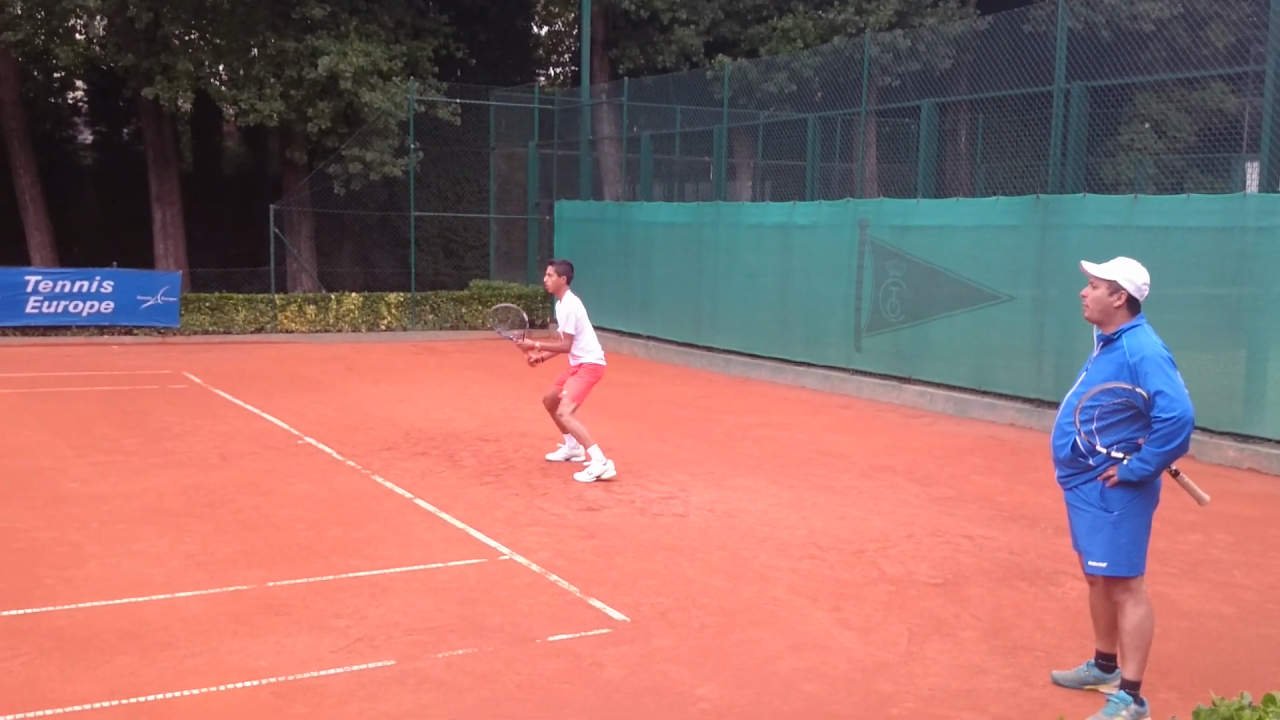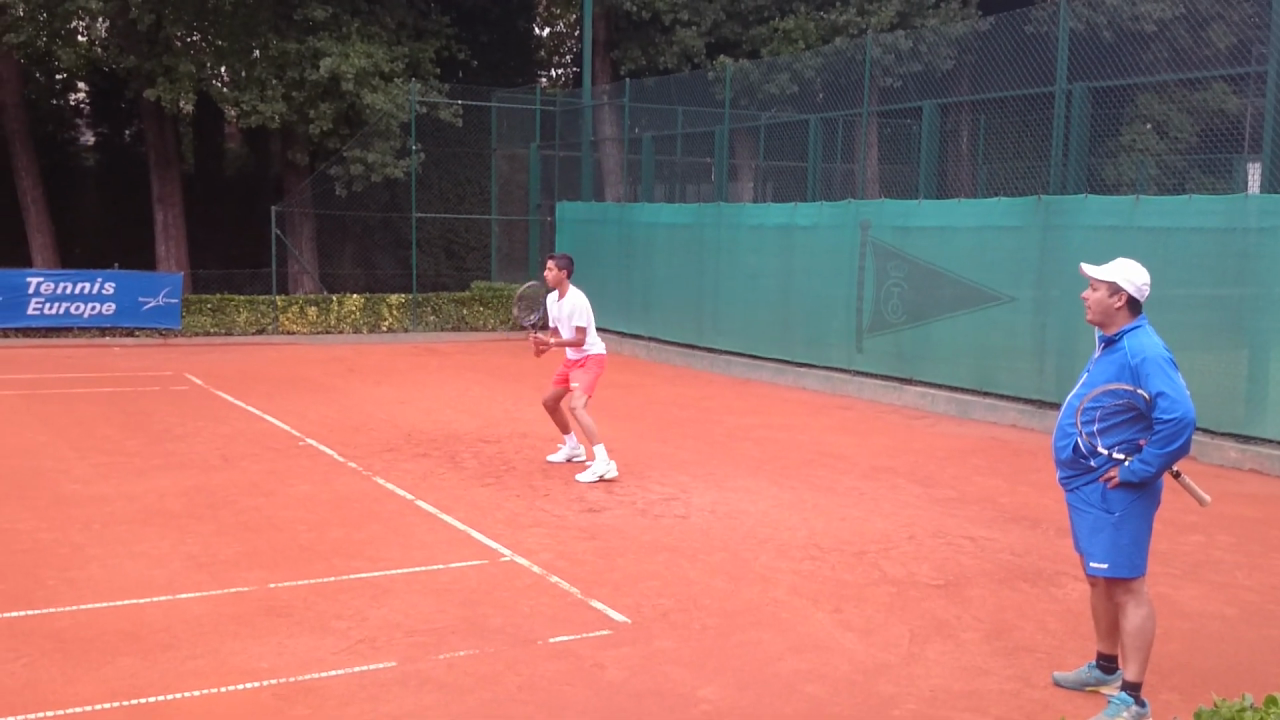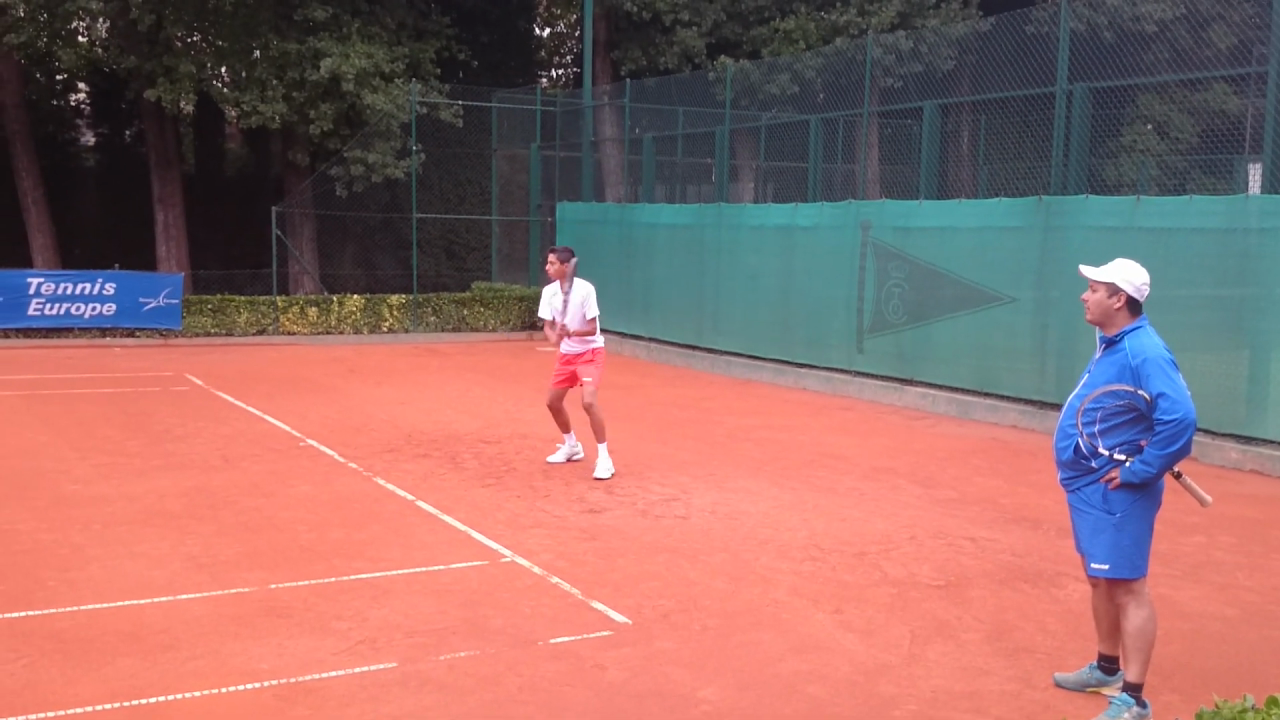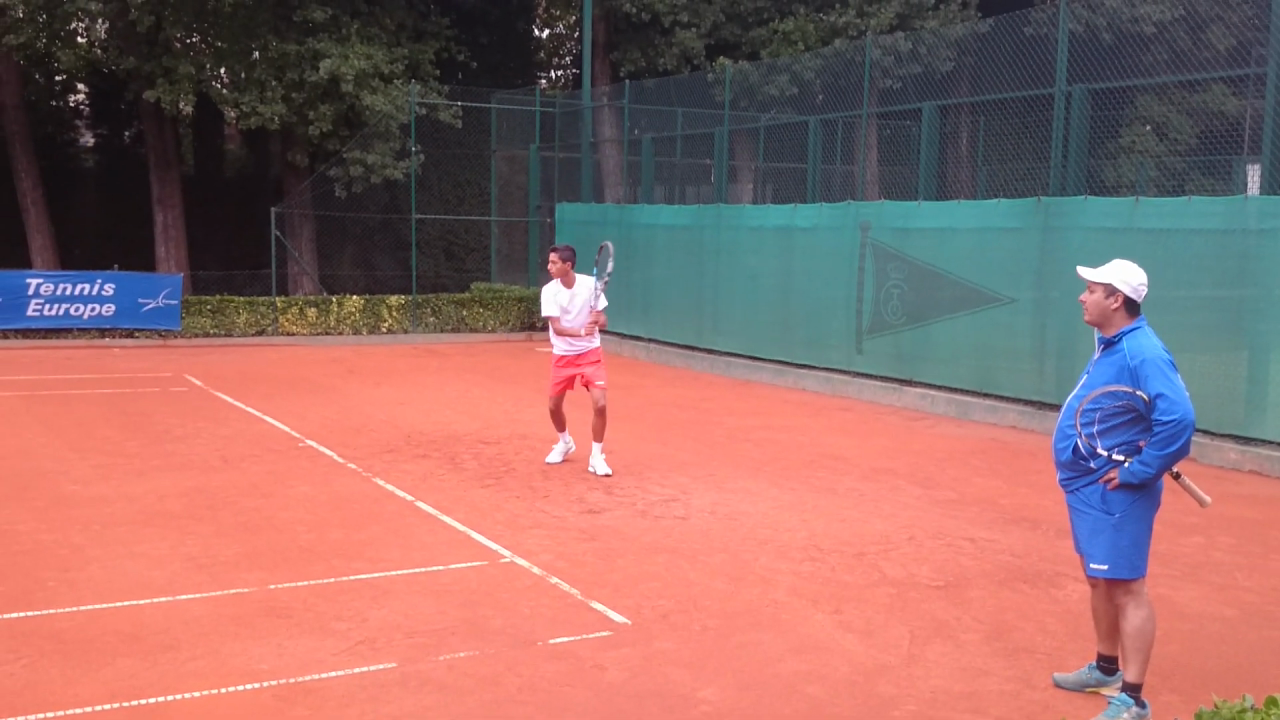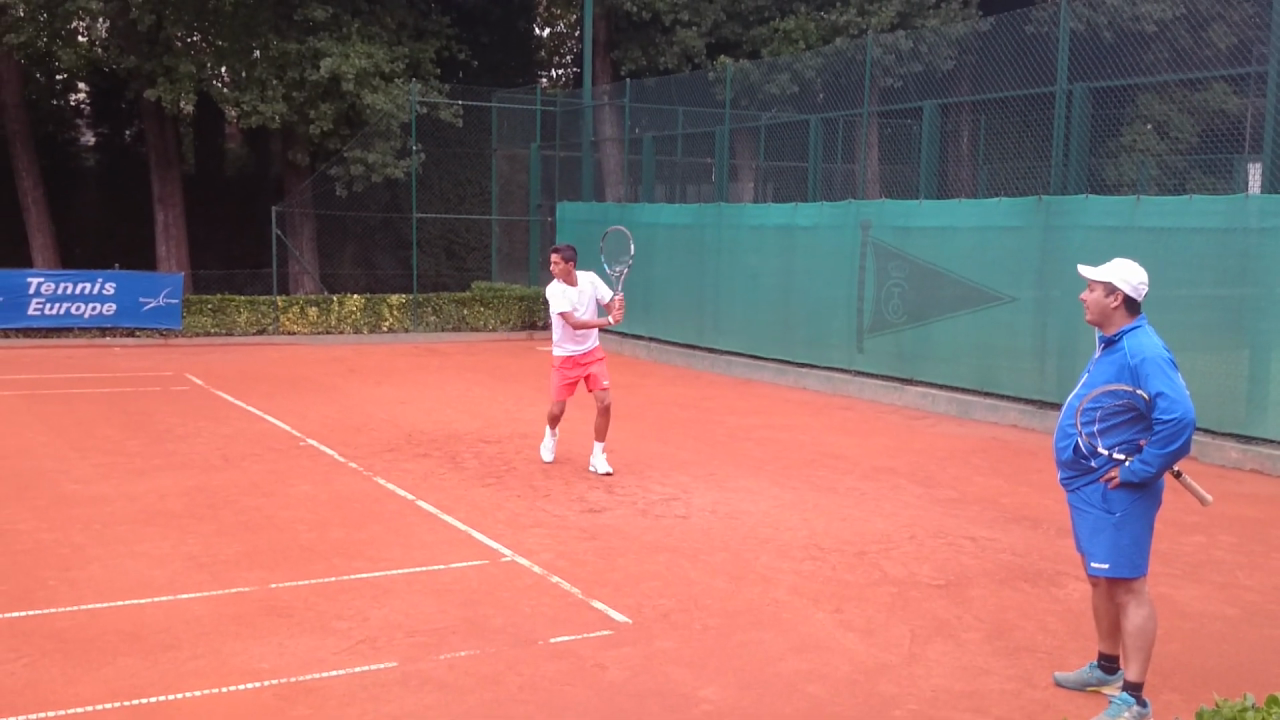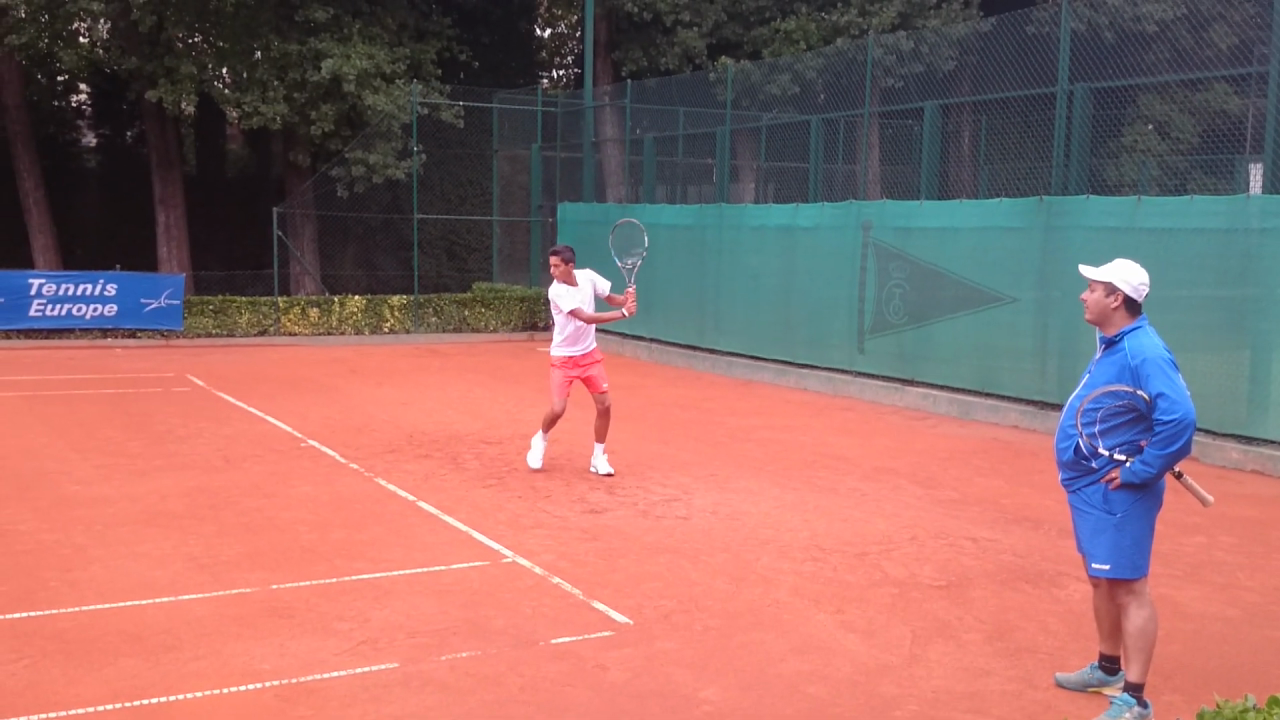
dt=0.1s
person 1, frame 1
left shoulder: (1142, 350)
right shoulder: (1107, 344)
left elbow: (1177, 417)
left wrist: (1136, 469)
left hip: (1113, 491)
right hip: (1086, 485)
left knee: (1124, 587)
right knee: (1098, 579)
right ankle: (1105, 666)
person 1, frame 2
left shoulder: (1143, 351)
right shoulder: (1109, 345)
left elbow: (1178, 417)
left wrist: (1137, 470)
left hip: (1114, 492)
right hip: (1087, 485)
left knee: (1126, 588)
right knee: (1099, 580)
right ankle: (1106, 668)
person 1, frame 3
left shoulder: (1144, 353)
right shoulder: (1110, 346)
left elbow: (1179, 419)
left wrist: (1138, 472)
left hip: (1114, 493)
right hip: (1089, 487)
left knee: (1127, 589)
right knee: (1101, 582)
right ankle: (1107, 669)
person 1, frame 4
left shoulder: (1143, 353)
right shoulder: (1109, 347)
left elbow: (1178, 420)
left wrist: (1137, 472)
left hip: (1114, 495)
right hip: (1088, 487)
left knee: (1125, 590)
right knee: (1100, 582)
right ankle: (1106, 669)
person 1, frame 5
left shoulder: (1143, 351)
right shoulder: (1110, 345)
left elbow: (1178, 418)
left wrist: (1137, 471)
left hip: (1114, 492)
right hip: (1089, 486)
left knee: (1126, 588)
right knee: (1101, 580)
right ankle: (1107, 668)
person 1, frame 6
left shoulder: (1144, 352)
right shoulder: (1110, 346)
left elbow: (1179, 418)
left wrist: (1139, 472)
left hip: (1116, 494)
right hip: (1090, 487)
left knee: (1128, 589)
right knee: (1102, 582)
right ankle: (1108, 669)
person 2, frame 1
left shoulder: (569, 306)
right shoulder: (561, 304)
left elbow: (566, 346)
left wrist: (535, 345)
right wrist: (542, 355)
left hip: (588, 365)
right hip: (579, 364)
left knee: (564, 413)
right knee: (550, 401)
left ankle: (600, 463)
right ankle: (572, 447)
person 2, frame 2
left shoulder: (577, 299)
right shoulder: (551, 299)
left elbow: (580, 339)
right elbow: (554, 333)
left wrist: (550, 341)
right wrist: (542, 344)
left hip: (591, 358)
right hip: (571, 359)
left knee: (576, 407)
right knee: (549, 401)
left ankle: (604, 462)
right ankle: (572, 446)
person 2, frame 3
left shoulder: (585, 289)
right shoulder: (548, 292)
left elbow: (592, 328)
right elbow: (548, 327)
left wrist: (570, 332)
right wrist: (555, 336)
left hip: (591, 352)
right hip: (567, 354)
left knee: (589, 402)
right knee: (553, 401)
left ankle: (604, 457)
right ankle: (571, 445)
person 2, frame 4
left shoulder: (589, 284)
right shoulder: (549, 291)
left elbow: (601, 318)
right elbow: (557, 329)
left wrist: (593, 325)
right wrist: (582, 331)
left hip: (591, 353)
right hip: (563, 356)
left knee: (599, 403)
right knee: (554, 405)
left ankle: (596, 457)
right ankle: (565, 441)
person 2, frame 5
left shoulder: (590, 279)
right shoulder: (553, 290)
left elbow: (612, 304)
right elbow: (573, 323)
left wrist: (617, 307)
right wrist: (608, 321)
left hip: (592, 352)
right hip: (565, 357)
left knee: (604, 403)
right knee: (557, 410)
left ankle: (597, 456)
right ankle: (550, 435)
person 2, frame 6
left shoulder: (588, 276)
right shoulder: (556, 291)
left elbow: (612, 298)
right elbow: (585, 317)
left wrist: (628, 299)
right wrist: (623, 313)
left hip: (590, 354)
right hip: (563, 357)
left knee: (604, 405)
right knee: (557, 409)
left ankle: (598, 457)
right ankle: (541, 438)
